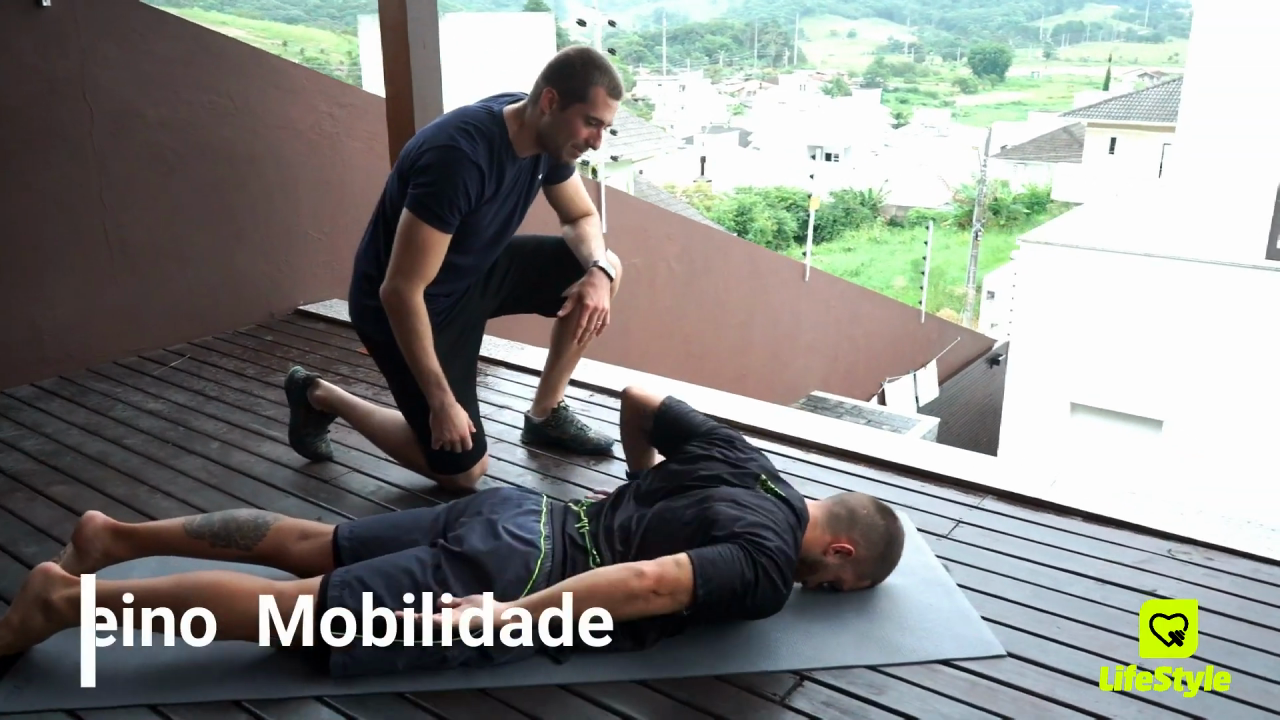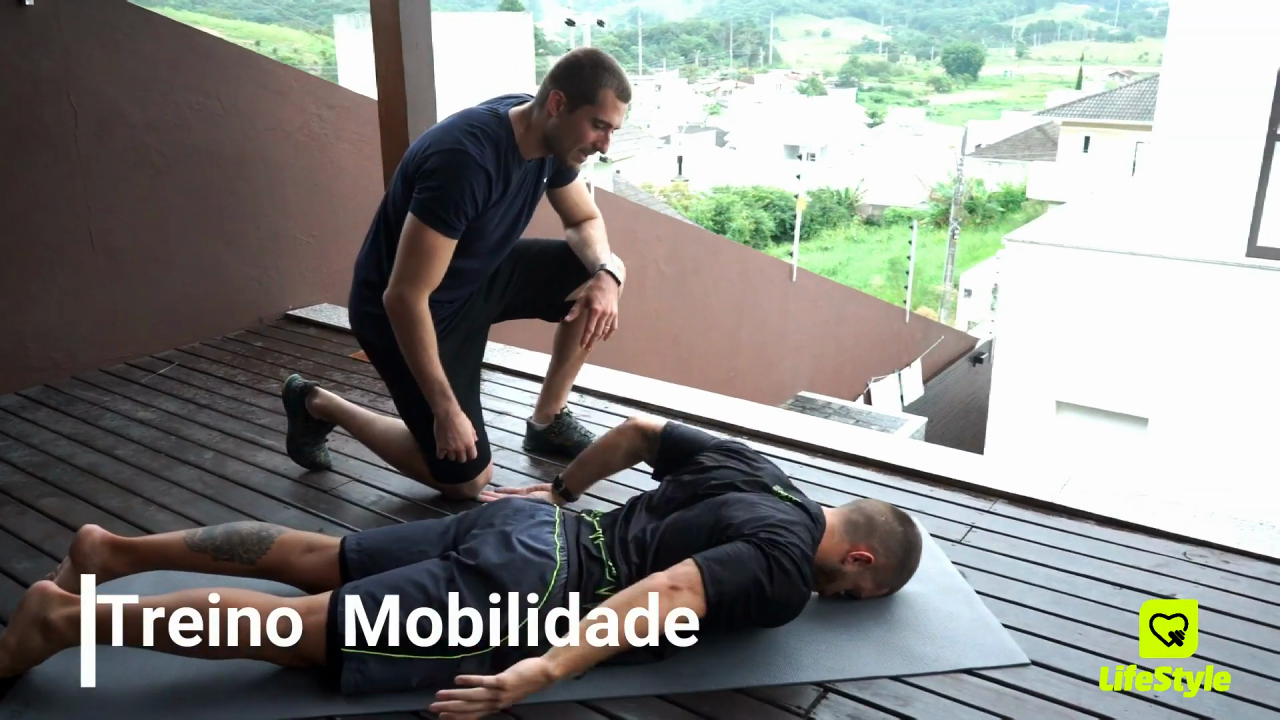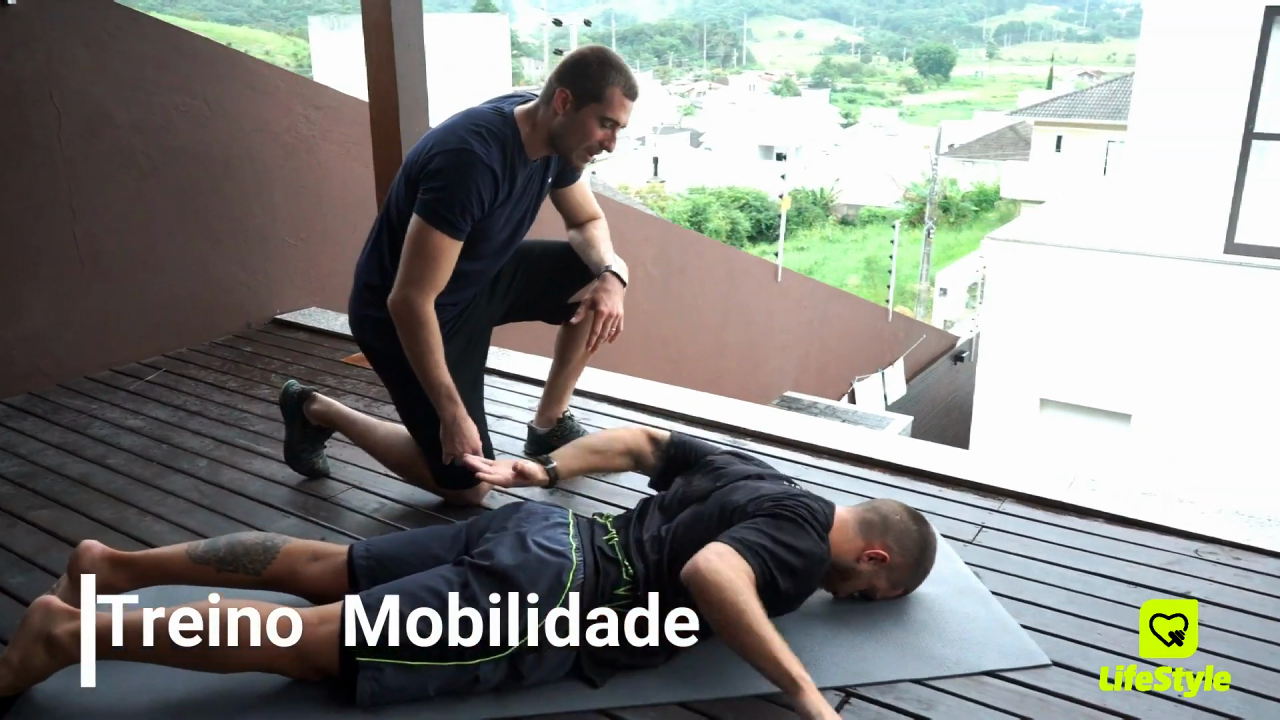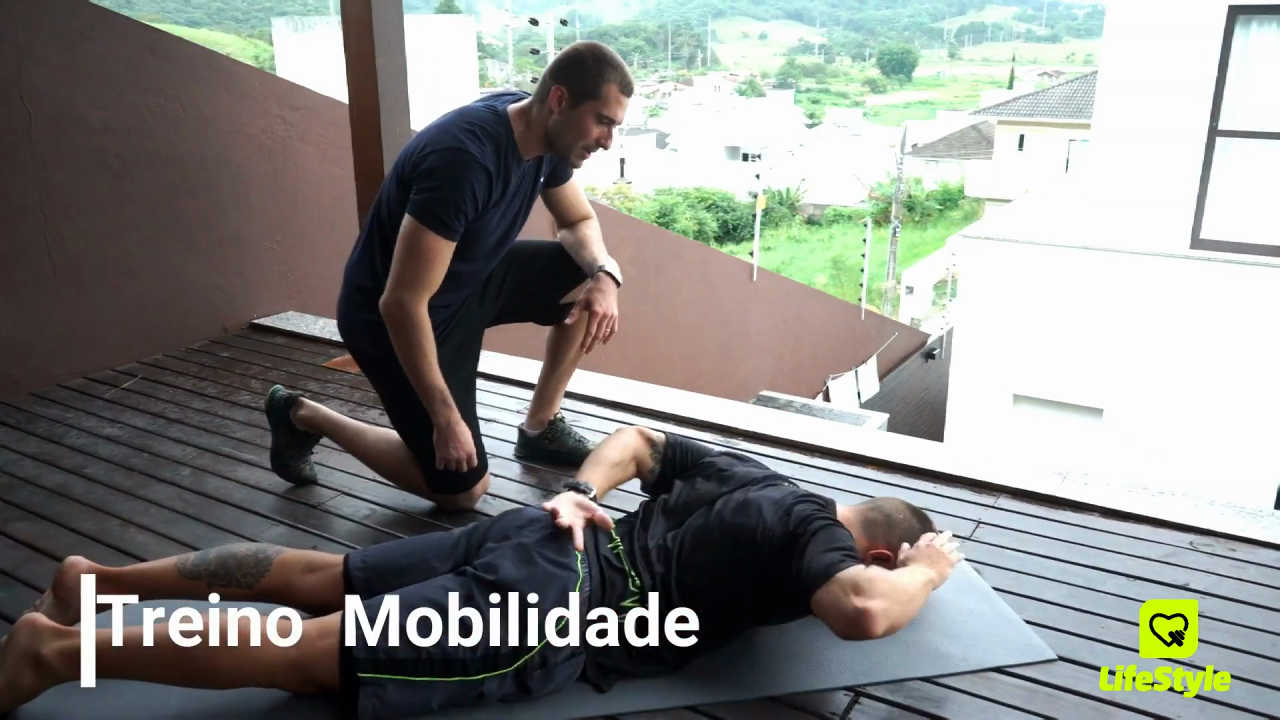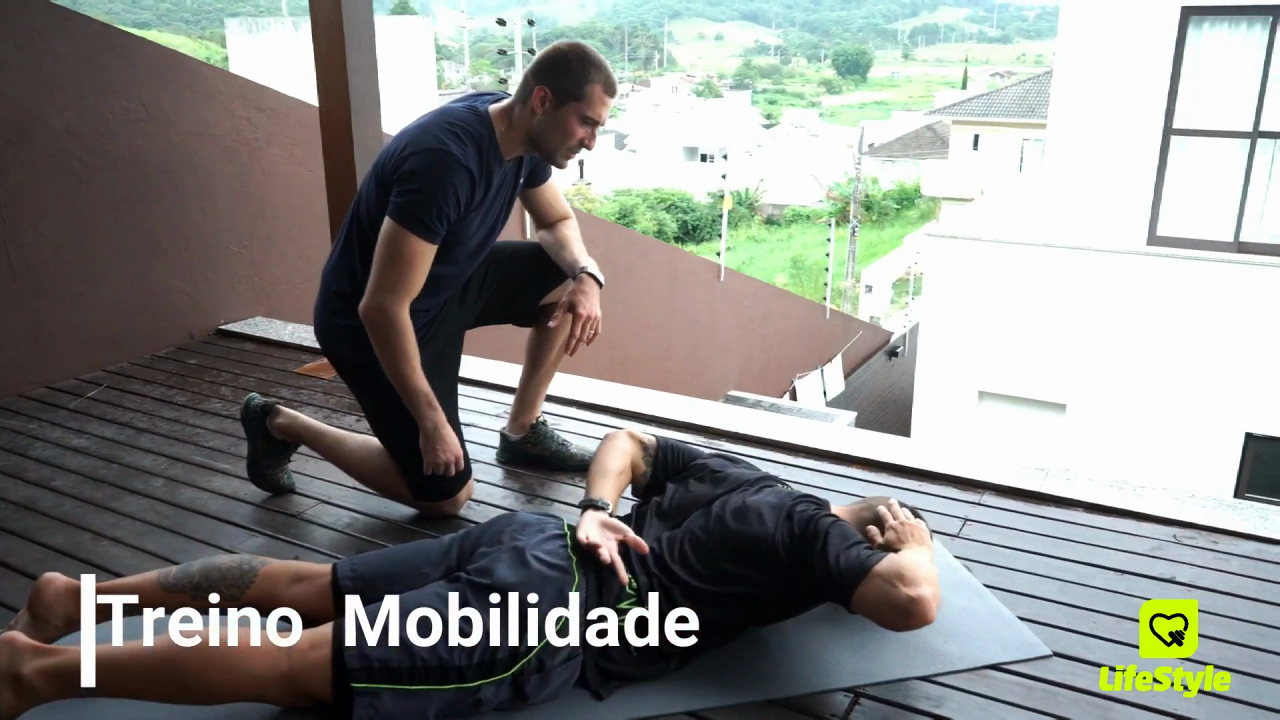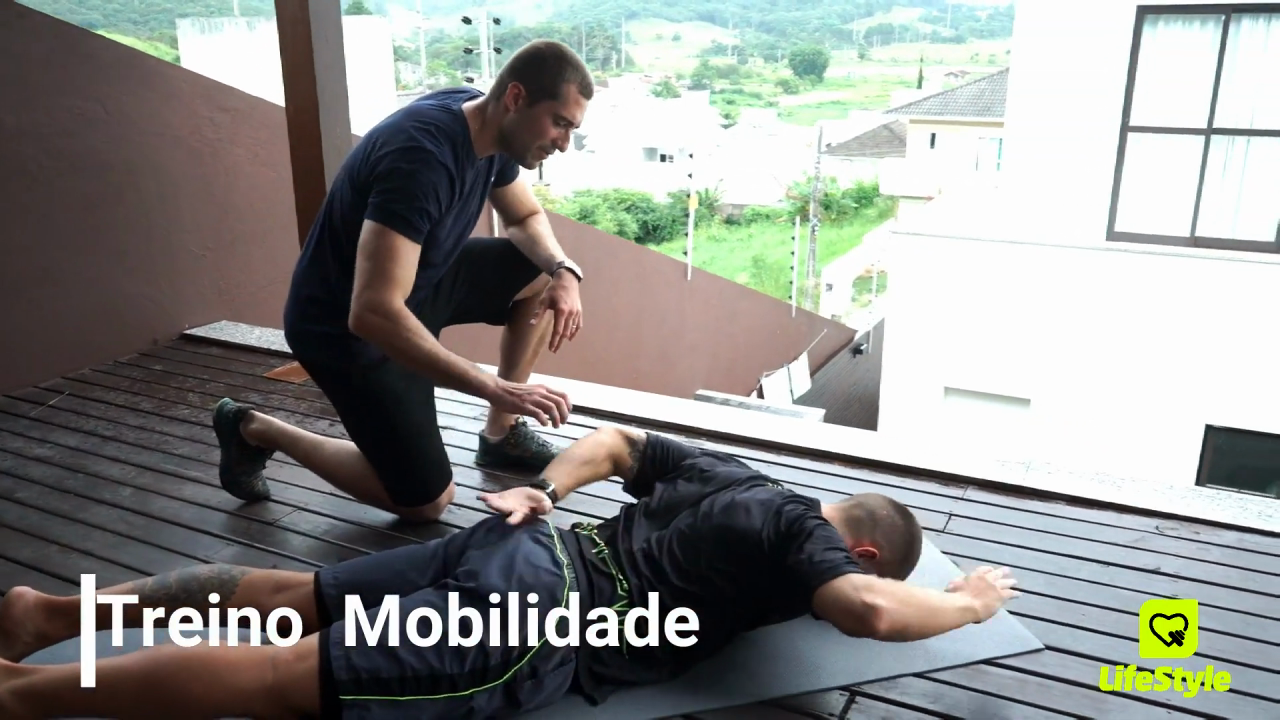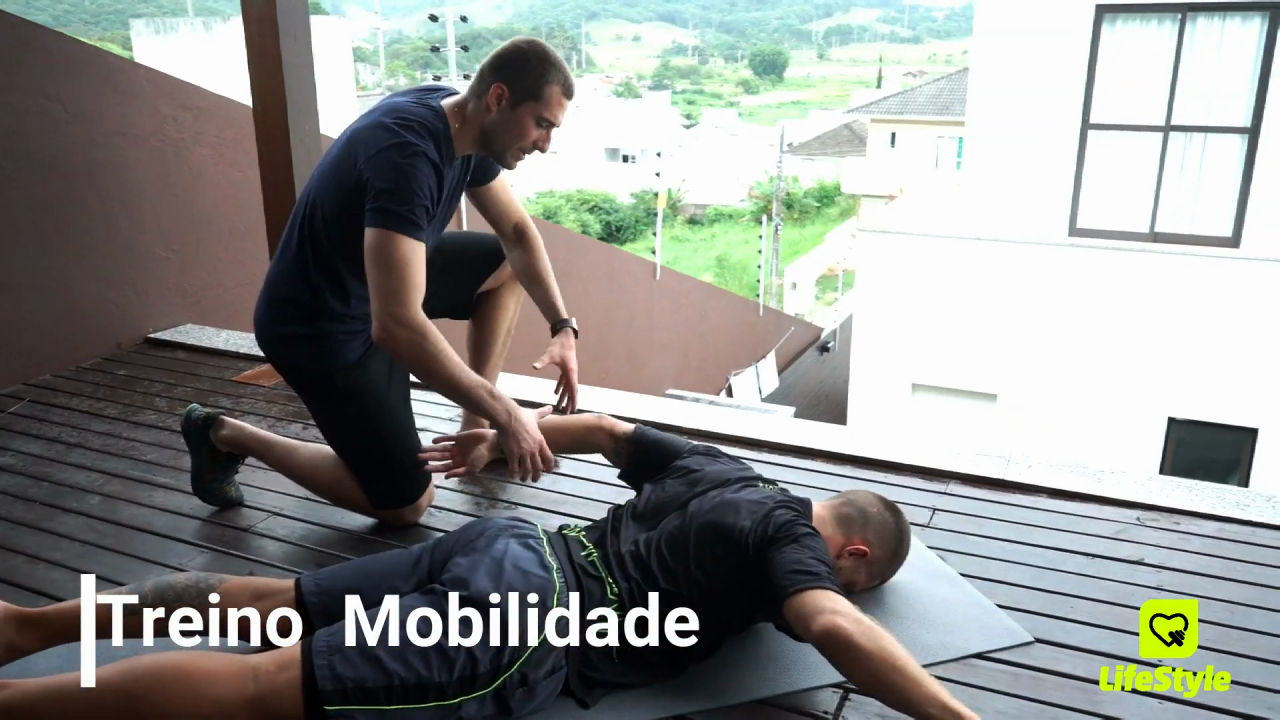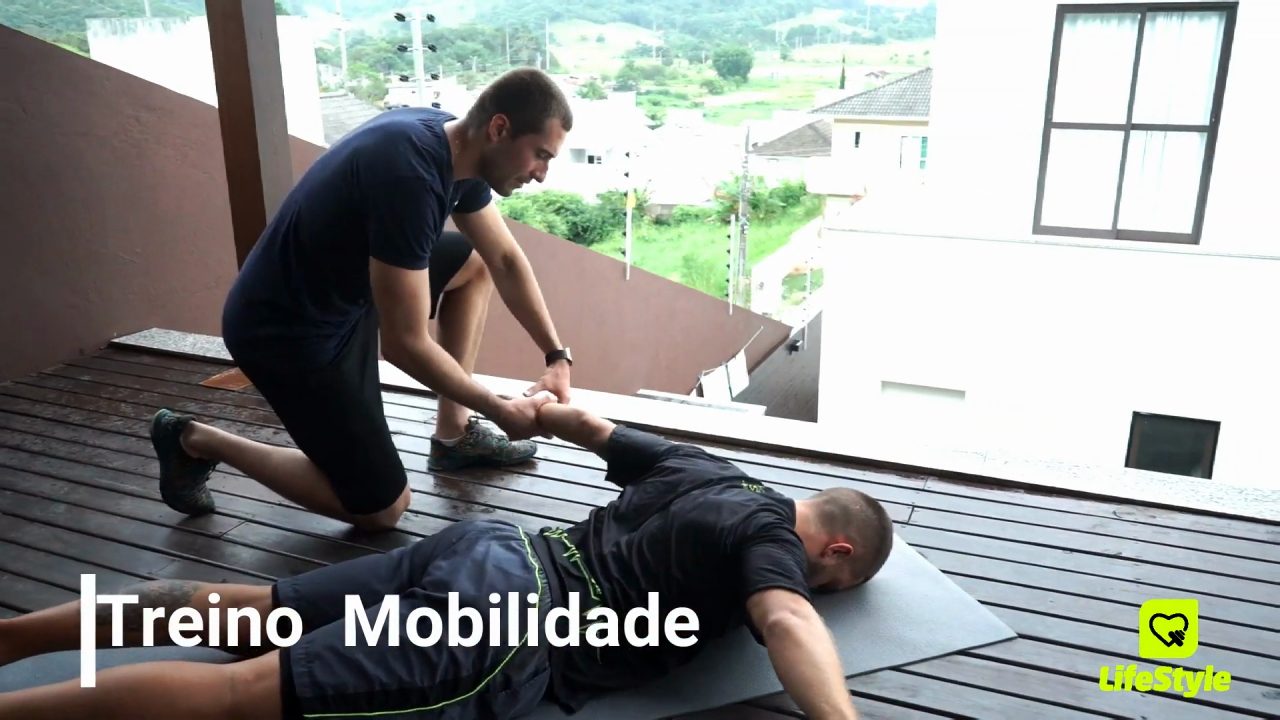
dt=0.3s
person 1, frame 1
left shoulder: (741, 459)
right shoulder: (770, 566)
left elbow: (636, 394)
right elbow: (647, 582)
right wrist: (513, 613)
left hip: (514, 518)
right hip: (521, 572)
left knee: (306, 547)
right knee: (292, 610)
left ankle: (117, 533)
person 1, frame 2
left shoulder: (757, 470)
right shoulder: (786, 568)
left elbow: (638, 427)
right elbow: (659, 596)
left wrist: (555, 489)
left hip: (524, 531)
right hip: (525, 593)
left knee: (313, 557)
right knee: (299, 629)
left ankle: (113, 547)
person 1, frame 3
left shoulder: (763, 476)
right shoulder: (805, 533)
left elbow: (640, 439)
right elbow: (706, 573)
left wrist: (544, 470)
left hip: (535, 535)
right hip: (538, 604)
left knee: (319, 569)
right knee: (305, 641)
left ankle: (112, 563)
person 1, frame 4
left shoulder: (755, 473)
right shoulder: (815, 531)
left elbow: (637, 436)
right elbow: (862, 612)
left wrist: (578, 494)
right wrist: (933, 567)
left hip: (526, 541)
right hip: (545, 617)
left knee: (314, 582)
left ankle: (102, 578)
person 1, frame 5
left shoulder: (745, 474)
right shoulder: (817, 533)
left elbow: (625, 439)
right elbow: (909, 601)
left wrist: (596, 510)
right wrist: (915, 544)
left hip: (523, 543)
right hip: (538, 624)
left knee: (301, 593)
left ankle: (80, 595)
person 1, frame 6
left shoulder: (735, 477)
right shoulder: (800, 541)
left elbow: (612, 441)
right elbow: (881, 612)
left wrist: (534, 491)
right wrist: (974, 597)
left hip: (508, 554)
left knee: (272, 593)
person 1, frame 7
left shoulder: (720, 470)
right shoulder: (793, 546)
left elbow: (599, 425)
right elbow: (838, 630)
left wrist: (491, 434)
left hip: (502, 549)
right hip: (517, 635)
left knee: (255, 605)
person 1, frame 8
left shoulder: (704, 468)
right shoulder: (775, 540)
left elbow: (588, 424)
right elbow: (788, 623)
left wrist: (526, 412)
left hip: (482, 554)
right hip: (499, 638)
left knee: (237, 613)
person 2, frame 1
left shoulder: (548, 134)
right shoulder: (459, 156)
left elbow: (582, 218)
right elbow: (400, 291)
left wrist: (598, 271)
right wrist: (442, 403)
right hip: (404, 305)
left knee: (605, 269)
right knee: (463, 471)
left ankle: (545, 415)
right ankle: (320, 397)
person 2, frame 2
left shoulder: (548, 135)
right shoulder: (464, 159)
left elbow: (586, 220)
right elbow: (403, 297)
left wrist: (606, 273)
right wrist: (446, 411)
right hip: (404, 312)
left knee: (606, 271)
right knee: (468, 478)
left ankle: (548, 422)
right ankle: (320, 406)
person 2, frame 3
left shoulder: (553, 134)
right shoulder: (470, 159)
left elbow: (588, 222)
right elbow: (409, 300)
left wrist: (610, 275)
right wrist: (452, 415)
right hip: (403, 316)
left knee: (605, 275)
right knee: (469, 484)
left ankle: (549, 426)
right ankle: (317, 413)
person 2, frame 4
left shoulder: (542, 132)
right shoulder: (464, 158)
left elbow: (580, 222)
right elbow: (401, 302)
left wrist: (604, 274)
right wrist: (446, 419)
right hip: (391, 318)
left knee: (597, 277)
right knee: (463, 489)
left ankle: (540, 429)
right ankle: (304, 417)
person 2, frame 5
left shoulder: (521, 132)
right shoulder: (445, 161)
left elbow: (558, 222)
right elbow: (381, 307)
left wrist: (586, 275)
right wrist: (432, 422)
right hip: (370, 323)
left knee: (574, 278)
right knee: (447, 495)
left ankle: (522, 432)
right ankle: (282, 425)
person 2, frame 6
left shoulder: (487, 127)
right shoulder: (419, 160)
left elbow: (526, 217)
right elbow: (372, 316)
left wrist: (563, 269)
right wrist: (495, 388)
right hip: (341, 325)
left knee: (543, 272)
right knee: (427, 501)
left ankle: (500, 435)
right ankle: (254, 431)
person 2, frame 7
left shoulder: (464, 124)
right shoulder: (405, 155)
left elbow: (516, 231)
right elbow: (396, 326)
left wrist: (563, 326)
right wrist: (506, 415)
right hip: (320, 326)
left knee: (511, 265)
right knee: (406, 503)
left ankle: (475, 433)
right ankle: (226, 437)
person 2, frame 8
left shoulder: (453, 142)
right shoulder: (410, 178)
left elbow: (506, 260)
right elbow: (405, 344)
left wrist: (557, 356)
right wrist: (499, 411)
right hip: (285, 330)
left knee: (475, 262)
right knee: (382, 509)
left ankle: (453, 436)
right ankle: (197, 442)
